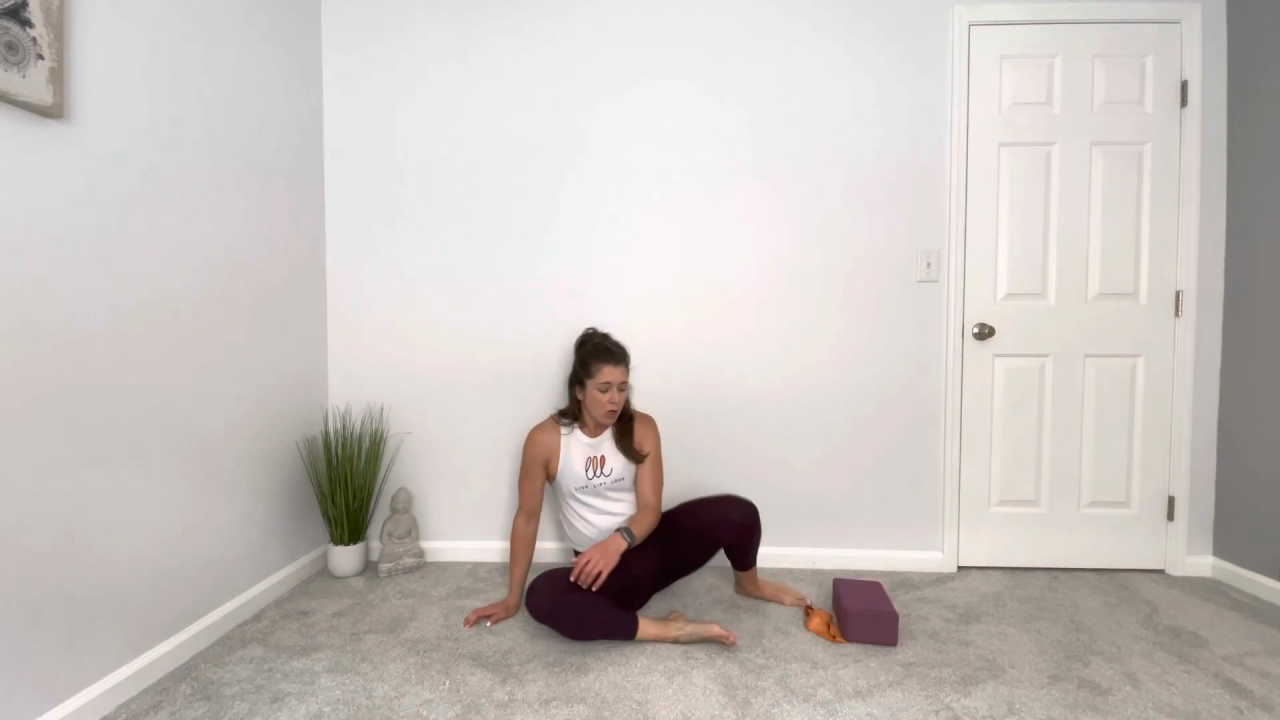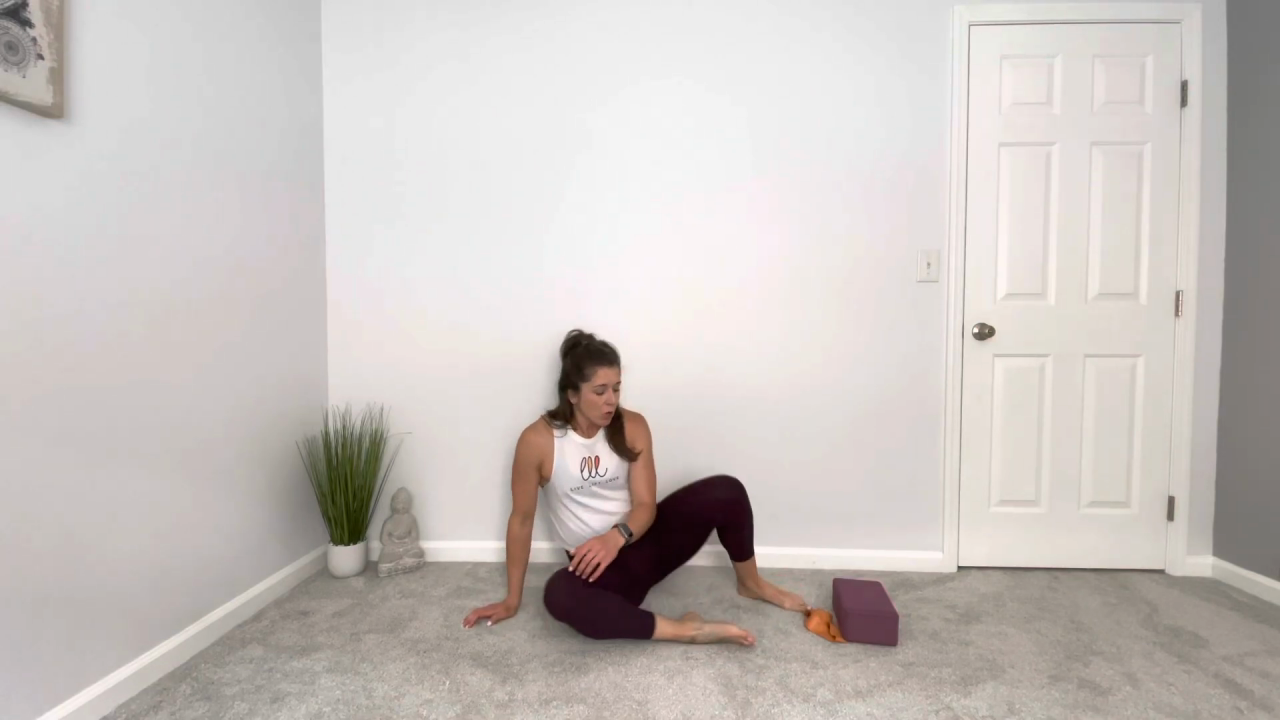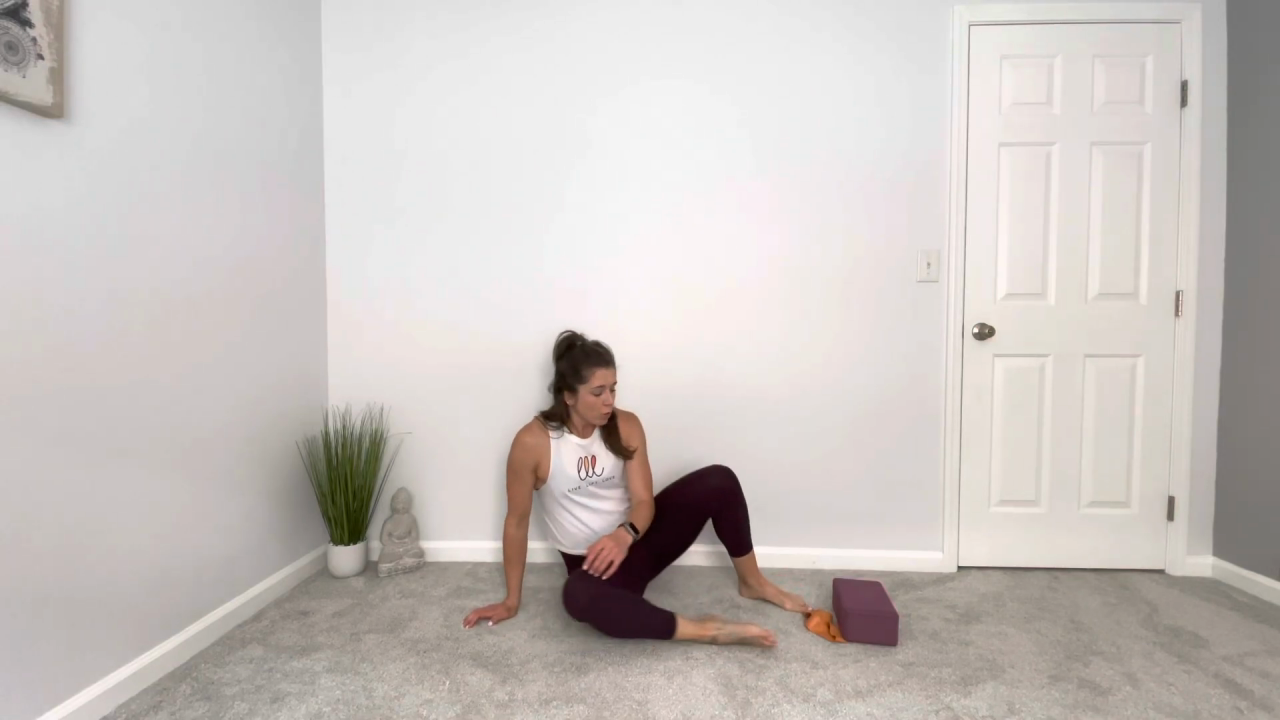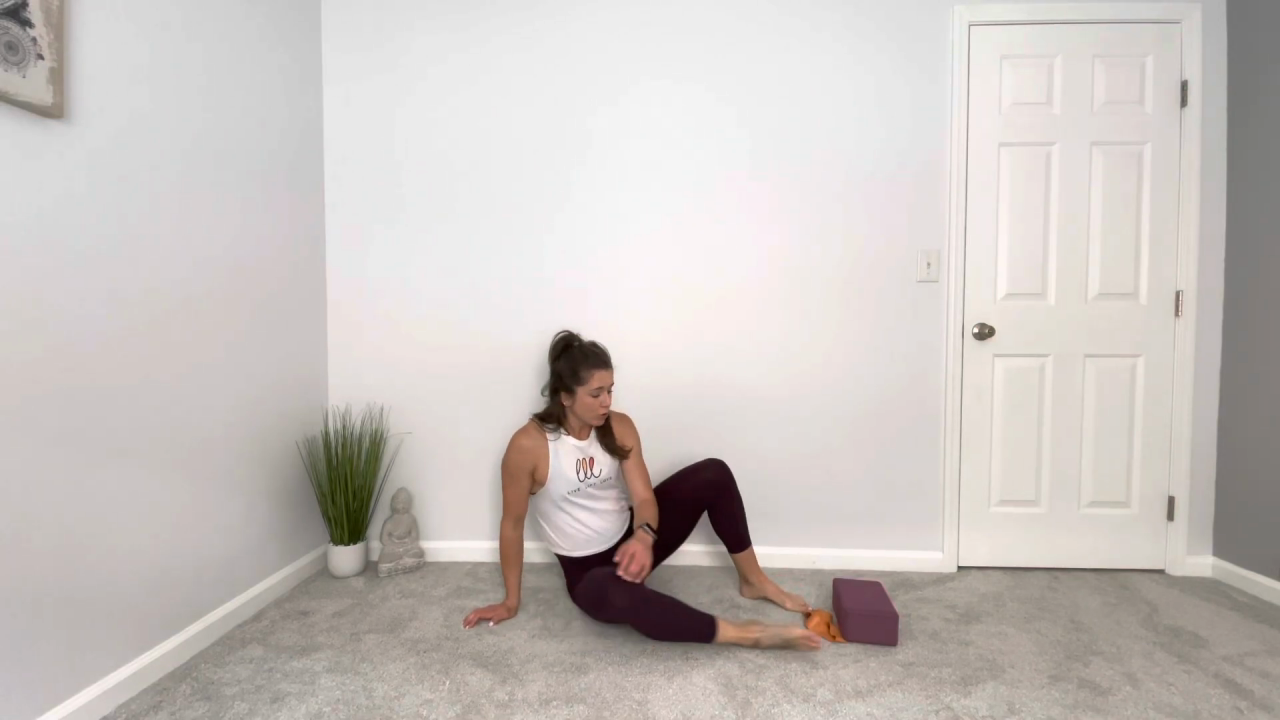
dt=0.1s
person 1, frame 1
left shoulder: (642, 428)
right shoulder: (546, 438)
left elbow: (650, 509)
right elbow: (527, 516)
left wrist: (618, 541)
right wrist: (511, 598)
left hip: (649, 543)
right hip: (601, 564)
left knee: (738, 512)
right knee: (541, 597)
left ankle: (748, 583)
right ankle: (668, 630)
person 1, frame 2
left shoulder: (632, 427)
right shoulder: (538, 441)
left elbow: (646, 505)
right elbow: (521, 520)
left wrist: (616, 538)
right wrist: (513, 599)
left hip: (641, 541)
right hip: (598, 561)
left knee: (725, 491)
right knee: (560, 595)
left ankle: (751, 583)
right ankle: (688, 631)
person 1, frame 3
left shoulder: (626, 426)
right shoulder: (533, 442)
left elbow: (644, 502)
right elbow: (517, 522)
left wrist: (623, 535)
right wrist: (511, 601)
left hip: (635, 541)
right hip: (595, 562)
left knee: (719, 480)
right knee: (580, 595)
left ankle: (753, 583)
right ankle: (706, 630)
person 1, frame 4
left shoulder: (619, 427)
right shoulder: (529, 446)
left elbow: (644, 498)
right elbow: (513, 525)
left wrist: (643, 537)
right wrist: (510, 601)
left hip: (632, 543)
right hip: (590, 569)
left knee: (713, 474)
right knee: (623, 595)
left ankle: (755, 581)
right ankle: (745, 634)
